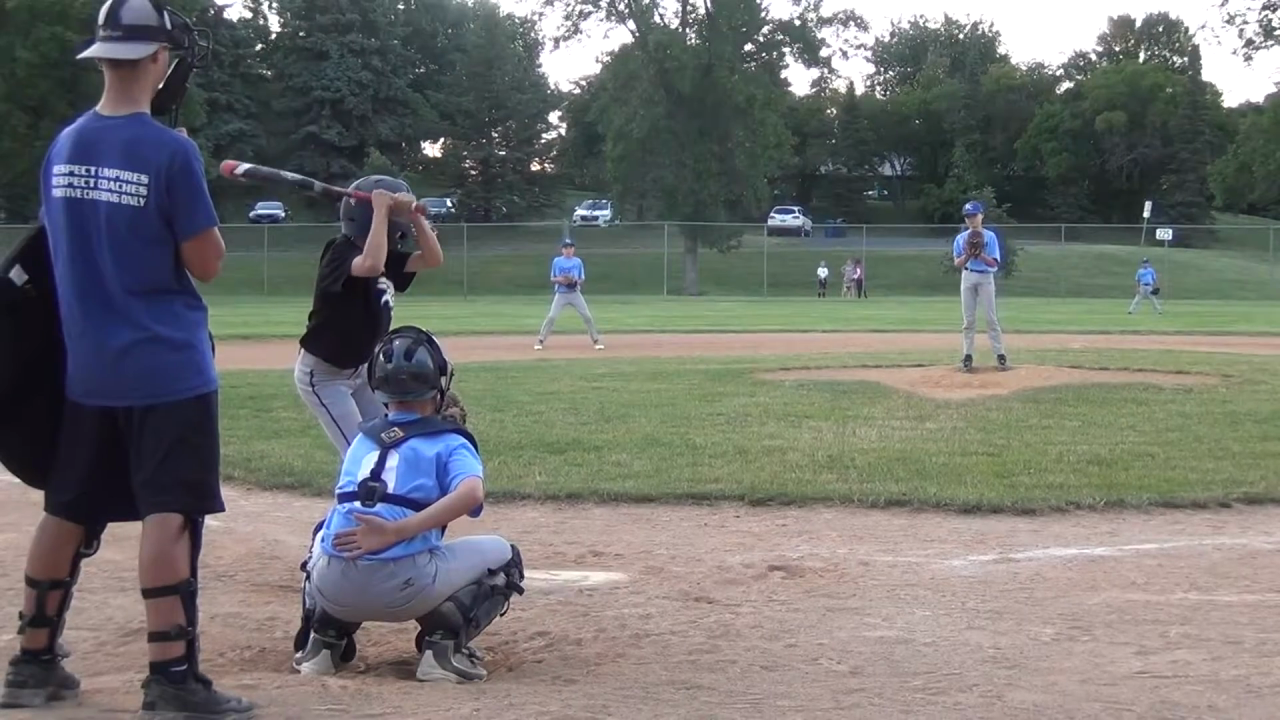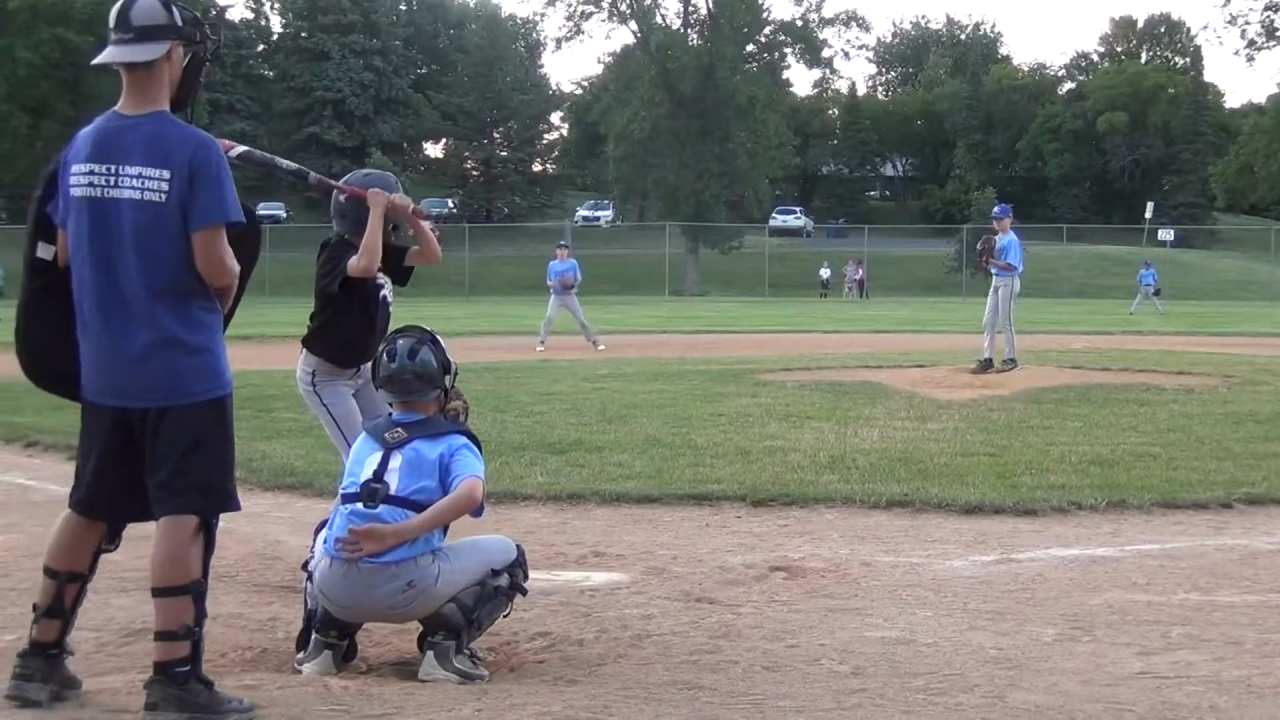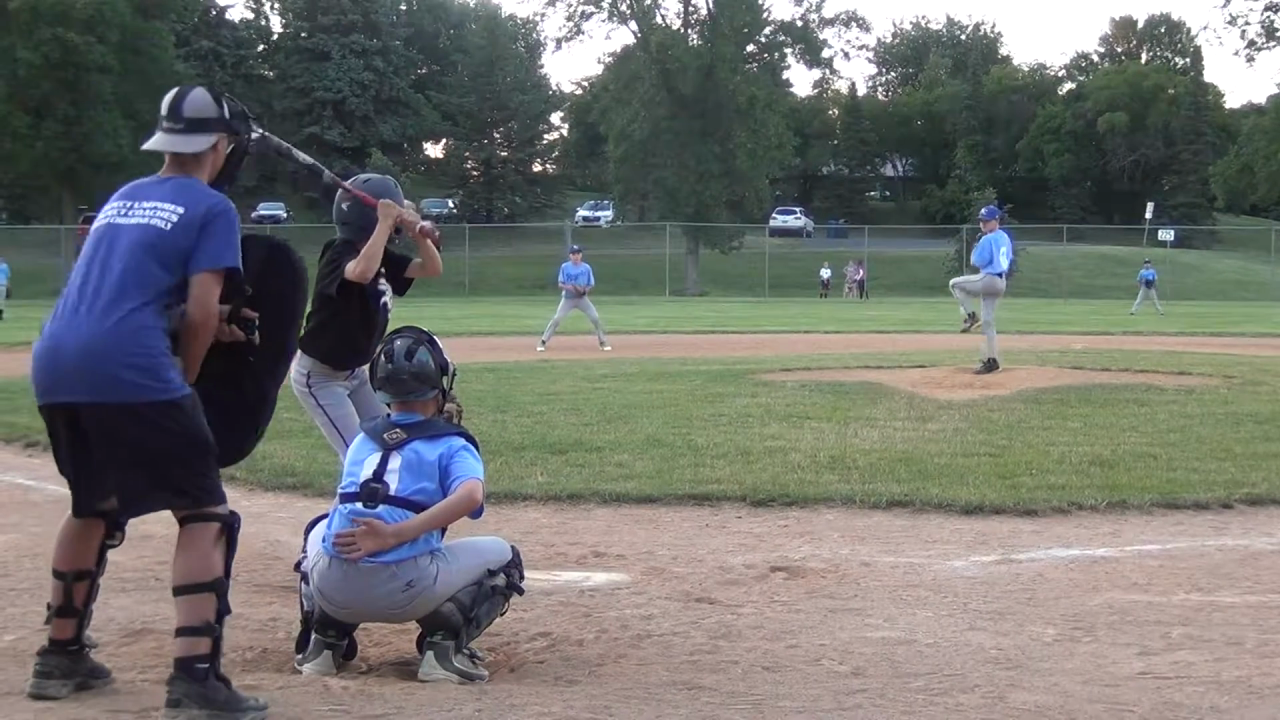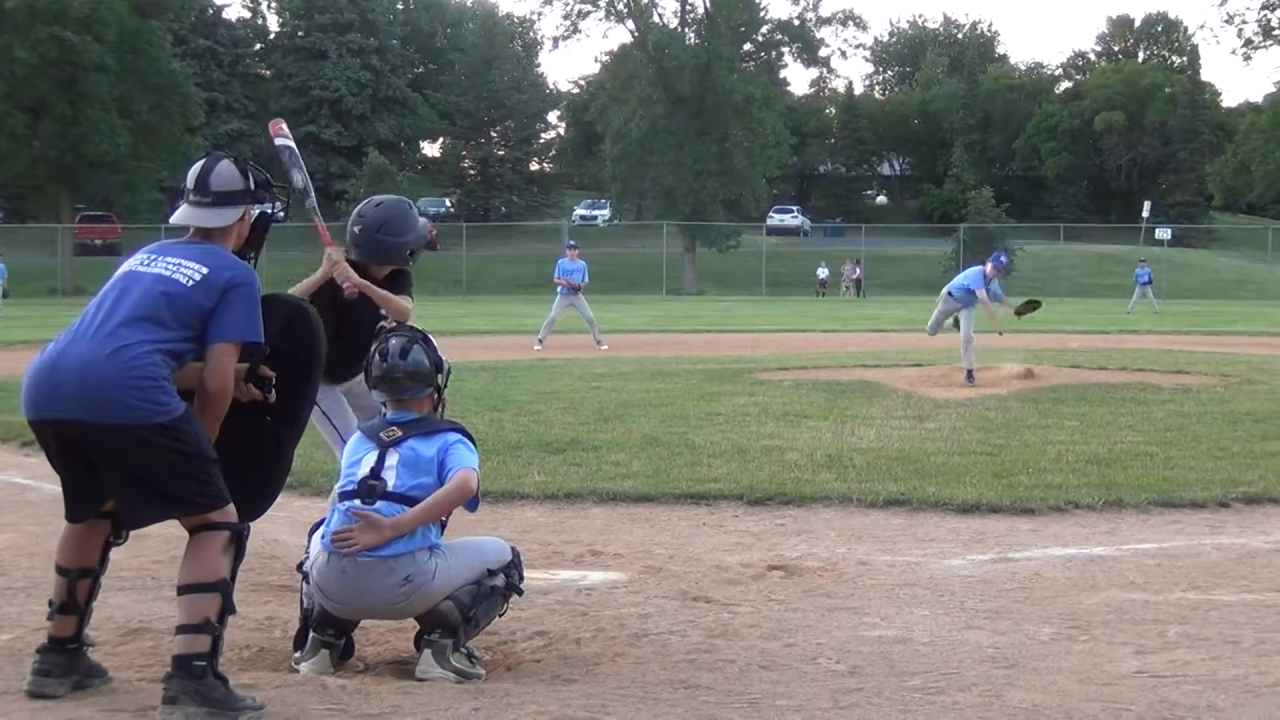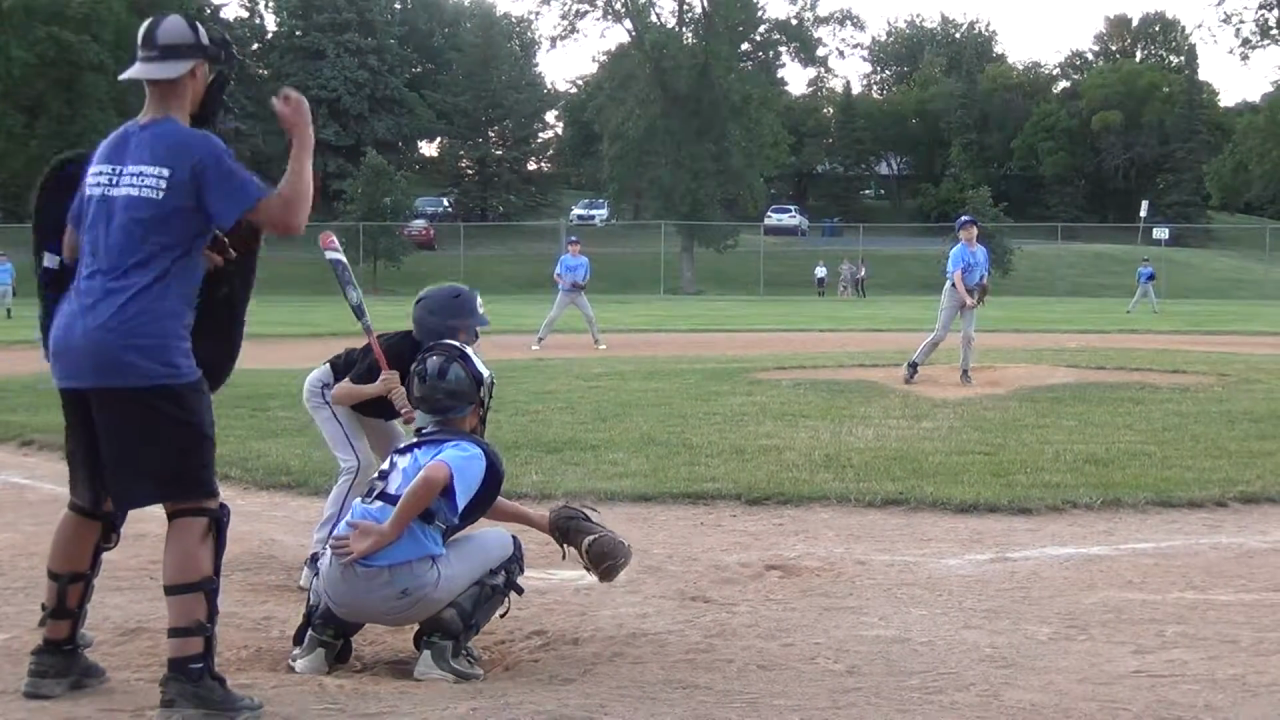
dt=1s
person 1, frame 1
left shoulder: (62, 146)
right shoulder: (170, 151)
right elbow: (207, 264)
left hip: (87, 368)
right hip: (167, 367)
left knee: (68, 512)
right knee: (168, 515)
person 1, frame 2
left shoulder: (81, 146)
right shoulder: (195, 149)
left elbow: (66, 254)
right elbow: (214, 269)
right wrist: (233, 274)
left hip: (105, 367)
right hip: (183, 367)
left knee: (91, 511)
right knee: (185, 515)
person 1, frame 3
left shoulder: (122, 197)
right shoulder: (212, 207)
right elbow: (202, 312)
left wrist: (209, 327)
right wrist: (184, 375)
left hip: (55, 365)
right hip: (129, 371)
left knee: (94, 506)
right knee: (206, 516)
left ankle: (60, 656)
person 1, frame 4
left shoulder: (146, 255)
right shoulder: (235, 274)
right elbow: (216, 382)
left wrist: (218, 377)
right wrist: (198, 450)
left hip: (46, 389)
right hip: (125, 397)
left knee: (97, 509)
right knee: (216, 523)
left ankle: (59, 656)
person 1, frame 5
left shoulder: (108, 148)
right shoulder: (198, 149)
right elbow: (288, 217)
right wrist: (302, 134)
left hip: (73, 345)
right hip: (146, 357)
left knee: (92, 504)
right knee: (195, 509)
left ankle: (54, 653)
person 2, frame 1
left shoulder: (362, 438)
right shoulder: (449, 441)
right elbow: (471, 493)
right wrist: (395, 532)
left hip: (333, 586)
right hip: (404, 586)
right knee: (502, 555)
left ankle: (324, 640)
right ankle: (443, 645)
person 2, frame 2
left shoulder: (365, 439)
right shoulder: (453, 442)
right elbow: (470, 494)
right wrist: (396, 535)
left hip: (336, 588)
right hip: (406, 588)
left knee: (328, 532)
right knee: (507, 555)
left ankle: (325, 641)
right ankle: (445, 647)
person 2, frame 3
left shoulder: (362, 440)
right shoulder: (452, 444)
right elbow: (470, 496)
right wrist: (394, 536)
left hip: (333, 588)
right hip: (404, 590)
left knee: (321, 529)
right knee: (503, 557)
left ankle: (324, 642)
right ankle: (445, 646)
person 2, frame 4
left shoulder: (360, 438)
right shoulder: (450, 439)
right elbow: (465, 484)
right wrist: (392, 528)
left hip: (333, 585)
right hip: (405, 584)
left knee: (322, 534)
right knee: (503, 558)
left ankle: (323, 641)
right ankle: (443, 646)
person 2, frame 5
left shoulder: (410, 447)
right shoulder: (471, 454)
right elbow: (433, 478)
left wrist: (543, 521)
right wrist: (387, 536)
left hip: (340, 586)
right hip: (408, 591)
right knee: (505, 548)
left ankle: (321, 641)
right ankle: (443, 649)
person 3, frame 1
left shoulder: (387, 255)
right shoulder: (342, 253)
left elbow: (433, 260)
right elbow: (372, 265)
left wrist: (414, 216)
right wrist: (381, 210)
left hip: (357, 370)
right hip: (322, 375)
person 3, frame 2
left shoulder: (382, 251)
right shoulder: (337, 253)
left elbow: (432, 255)
right elbow: (366, 267)
left wrist: (411, 216)
right wrist: (377, 210)
left hip: (359, 370)
right hip: (324, 374)
person 3, frame 3
left shoulder: (383, 258)
right shoulder: (340, 255)
left elbow: (432, 269)
right elbow: (362, 272)
left wrist: (419, 231)
right wrist: (386, 222)
left hip: (355, 372)
right hip: (318, 375)
person 3, frame 4
left shoulder: (398, 276)
right shoulder: (336, 279)
left elbow: (404, 312)
left wrist: (360, 283)
right wrist: (322, 274)
left hip: (353, 376)
person 3, frame 5
right shoulder: (396, 350)
right elbow: (338, 395)
left wrist: (412, 409)
right wrist: (378, 389)
left hip: (365, 405)
right hip: (326, 389)
right knee: (358, 463)
right ankle: (319, 559)
